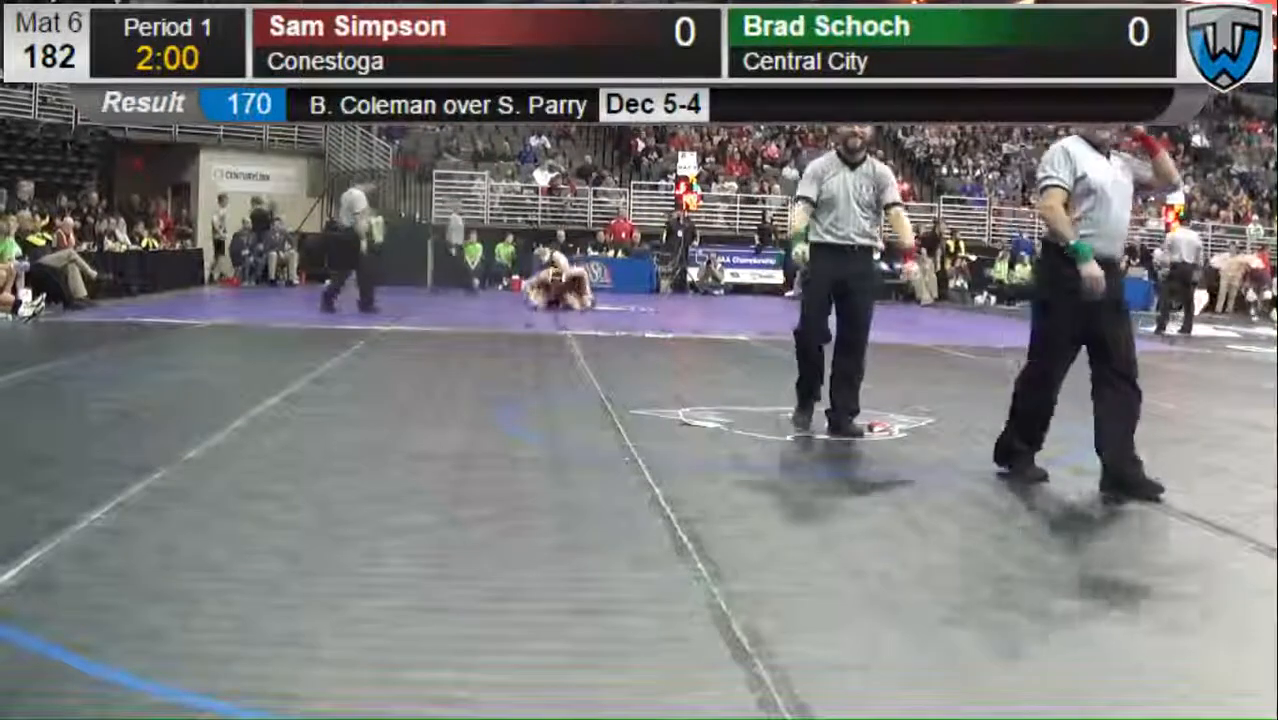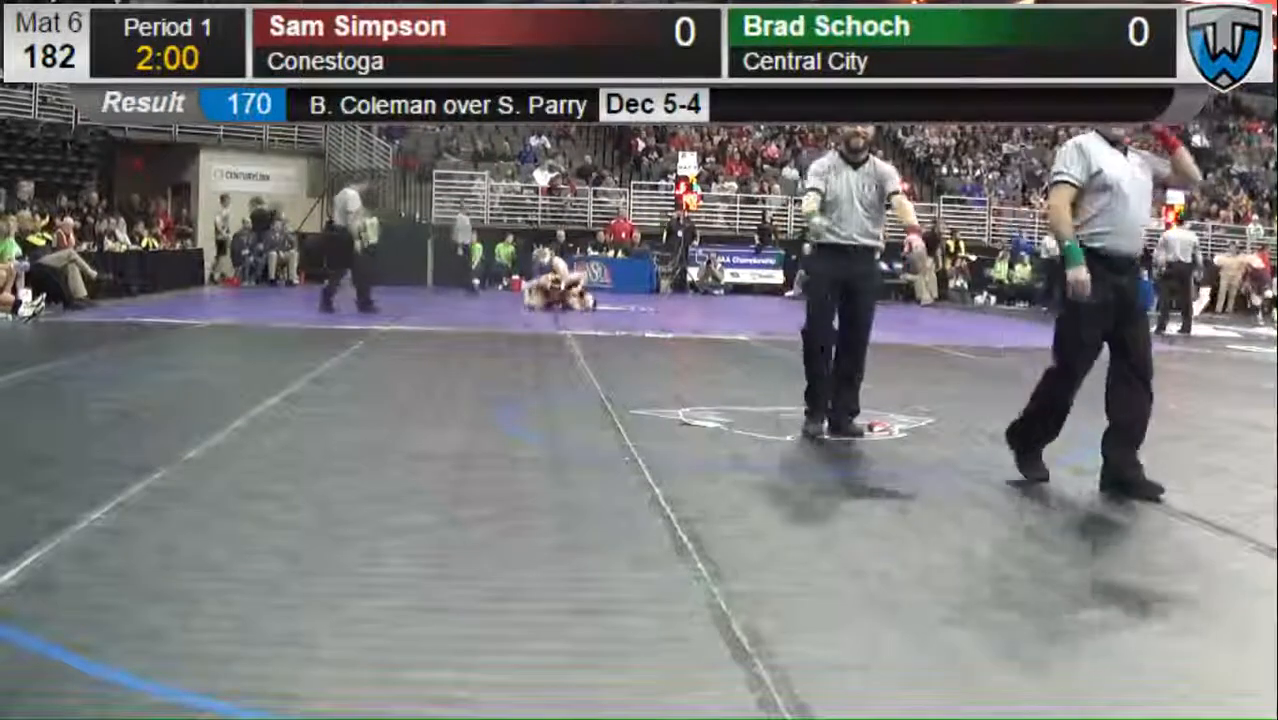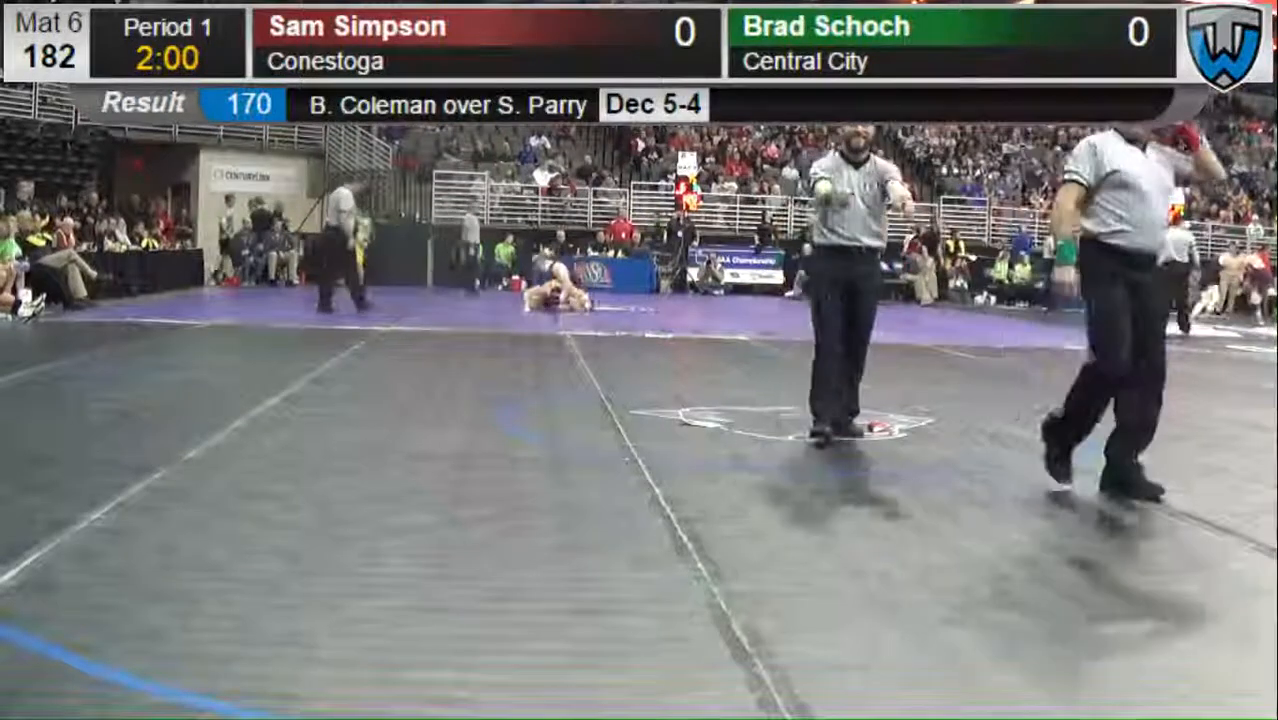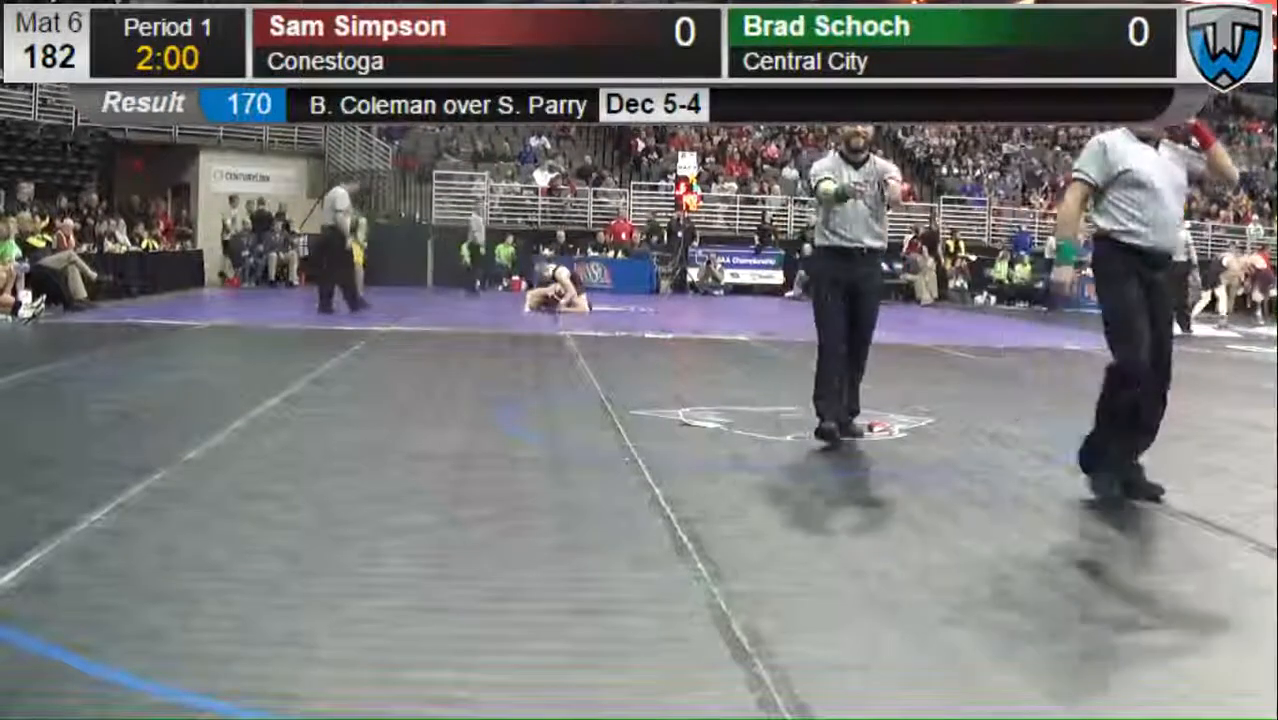
dt=0.1s
person 1, frame 1
left shoulder: (1123, 162)
right shoulder: (1066, 151)
left elbow: (1170, 181)
right elbow: (1050, 208)
left wrist: (1147, 140)
right wrist: (1083, 254)
left hip: (1108, 275)
right hip: (1067, 269)
left knee: (1119, 373)
right knee: (1047, 368)
left ankle: (1121, 470)
right ankle: (1016, 451)
person 1, frame 2
left shoulder: (1143, 160)
right shoulder: (1081, 148)
left elbow: (1191, 179)
right elbow: (1057, 206)
left wrist: (1166, 136)
right wrist: (1075, 260)
left hip: (1129, 272)
right hip: (1089, 269)
left knee: (1135, 373)
right knee: (1072, 365)
left ankle: (1121, 467)
right ankle: (1026, 439)
person 1, frame 3
left shoulder: (1162, 156)
right shoulder: (1097, 146)
left elbow: (1214, 175)
right elbow: (1065, 203)
left wrist: (1186, 132)
left hip: (1148, 268)
right hip: (1109, 265)
left knee: (1149, 372)
right knee: (1112, 363)
left ankle: (1122, 468)
right ankle: (1061, 435)
person 1, frame 4
left shoulder: (1177, 154)
right shoulder: (1108, 145)
left elbow: (1228, 175)
right elbow: (1072, 201)
left wrist: (1198, 129)
left hip: (1161, 268)
right hip: (1120, 263)
left knee: (1156, 372)
right knee: (1134, 364)
left ankle: (1123, 464)
right ankle: (1100, 456)
person 2, frame 1
left shoulder: (880, 173)
right shoulder: (819, 168)
left elbow: (895, 212)
right elbow: (803, 208)
right wrist: (798, 241)
left hip: (861, 262)
right hip: (823, 257)
left knee: (854, 342)
right knee: (810, 333)
left ankle: (842, 415)
right ankle: (806, 400)
person 2, frame 2
left shoulder: (882, 171)
right shoulder: (823, 166)
left elbow: (899, 200)
right elbow: (811, 197)
left wrist: (913, 232)
right wrist: (813, 218)
left hip: (864, 262)
right hip: (826, 258)
left knee: (854, 342)
right knee: (818, 336)
left ankle: (843, 414)
right ankle: (817, 410)
person 2, frame 3
left shoulder: (883, 169)
right shoulder: (824, 166)
left elbow: (898, 190)
right elbow: (821, 190)
left wrist: (904, 197)
right wrist: (833, 195)
left hip: (867, 263)
right hip: (829, 259)
left knee: (856, 343)
right knee: (828, 341)
left ankle: (843, 415)
right ankle: (824, 417)
person 2, frame 4
left shoulder: (884, 168)
right shoulder: (824, 166)
left elbow: (893, 197)
right elbow: (827, 193)
left wrist: (894, 190)
right wrist: (847, 190)
left hip: (869, 263)
right hip: (830, 261)
left knee: (858, 345)
right knee: (832, 343)
left ankle: (845, 414)
right ankle: (829, 419)
